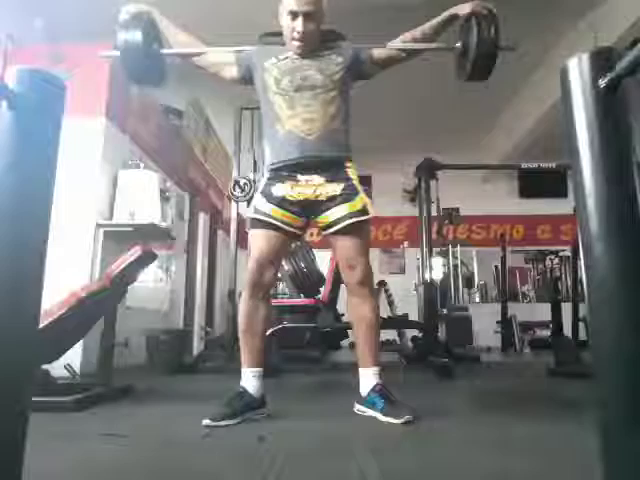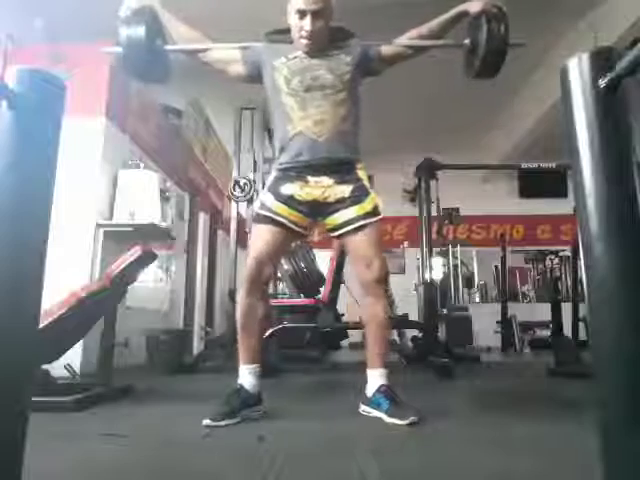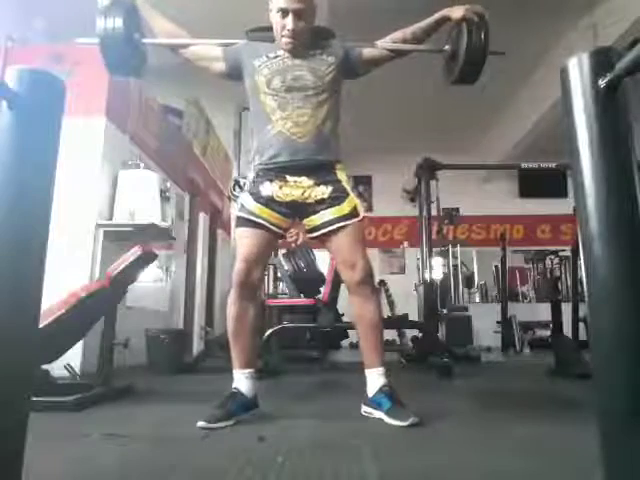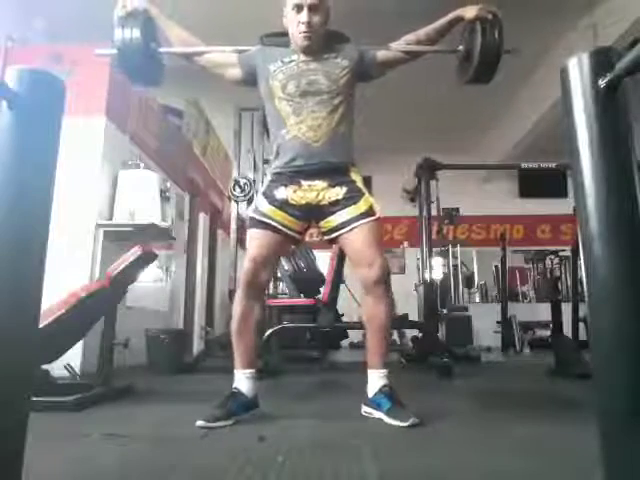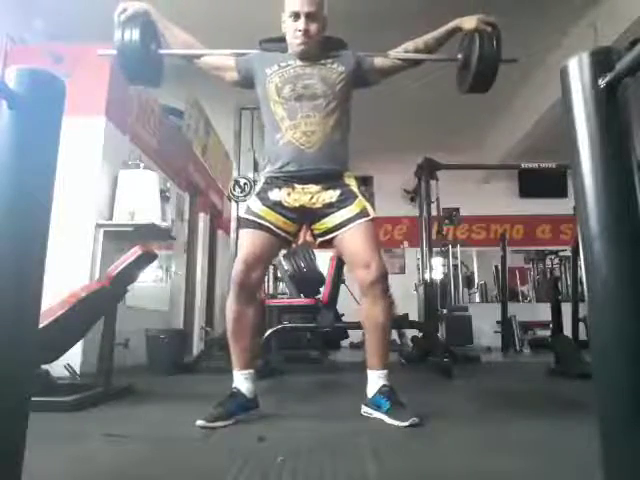
dt=0.7s
person 1, frame 1
left shoulder: (345, 56)
right shoulder: (260, 58)
left elbow: (402, 47)
right elbow: (200, 54)
left hip: (336, 177)
right hip: (280, 179)
left knee: (359, 278)
right knee: (256, 280)
left ankle: (371, 389)
right ankle: (250, 390)
person 1, frame 2
left shoulder: (351, 55)
right shoulder: (263, 58)
left elbow: (407, 43)
right elbow: (207, 50)
left hip: (344, 178)
right hip: (288, 180)
left knee: (373, 278)
right knee: (254, 275)
left ankle: (377, 388)
right ankle: (246, 389)
person 1, frame 3
left shoulder: (335, 55)
right shoulder: (248, 55)
left elbow: (392, 45)
right elbow: (186, 46)
left hip: (325, 179)
right hip: (268, 179)
left knee: (359, 277)
right knee: (244, 278)
left ankle: (377, 390)
right ankle: (243, 390)
person 1, frame 4
left shoulder: (350, 58)
right shoulder: (263, 60)
left elbow: (406, 47)
right elbow: (200, 53)
left hip: (340, 181)
right hip: (285, 182)
left knee: (375, 275)
right knee: (250, 278)
left ankle: (378, 391)
right ankle: (243, 390)
person 1, frame 5
left shoulder: (347, 64)
right shoulder: (261, 64)
left elbow: (405, 54)
right elbow: (198, 54)
left hip: (334, 185)
right hip: (278, 186)
left knee: (373, 277)
right knee: (242, 279)
left ankle: (378, 391)
right ankle: (243, 390)
